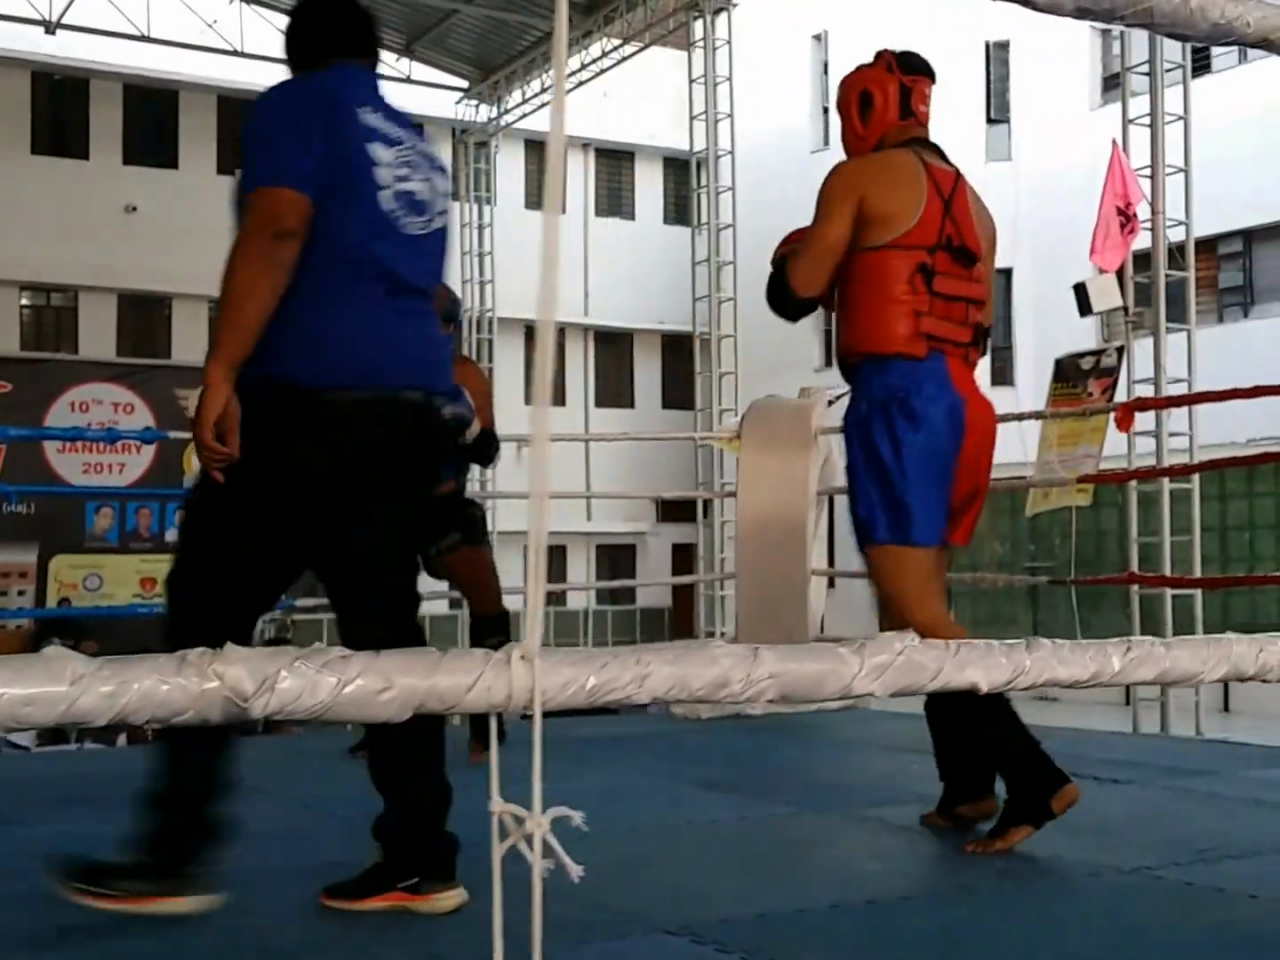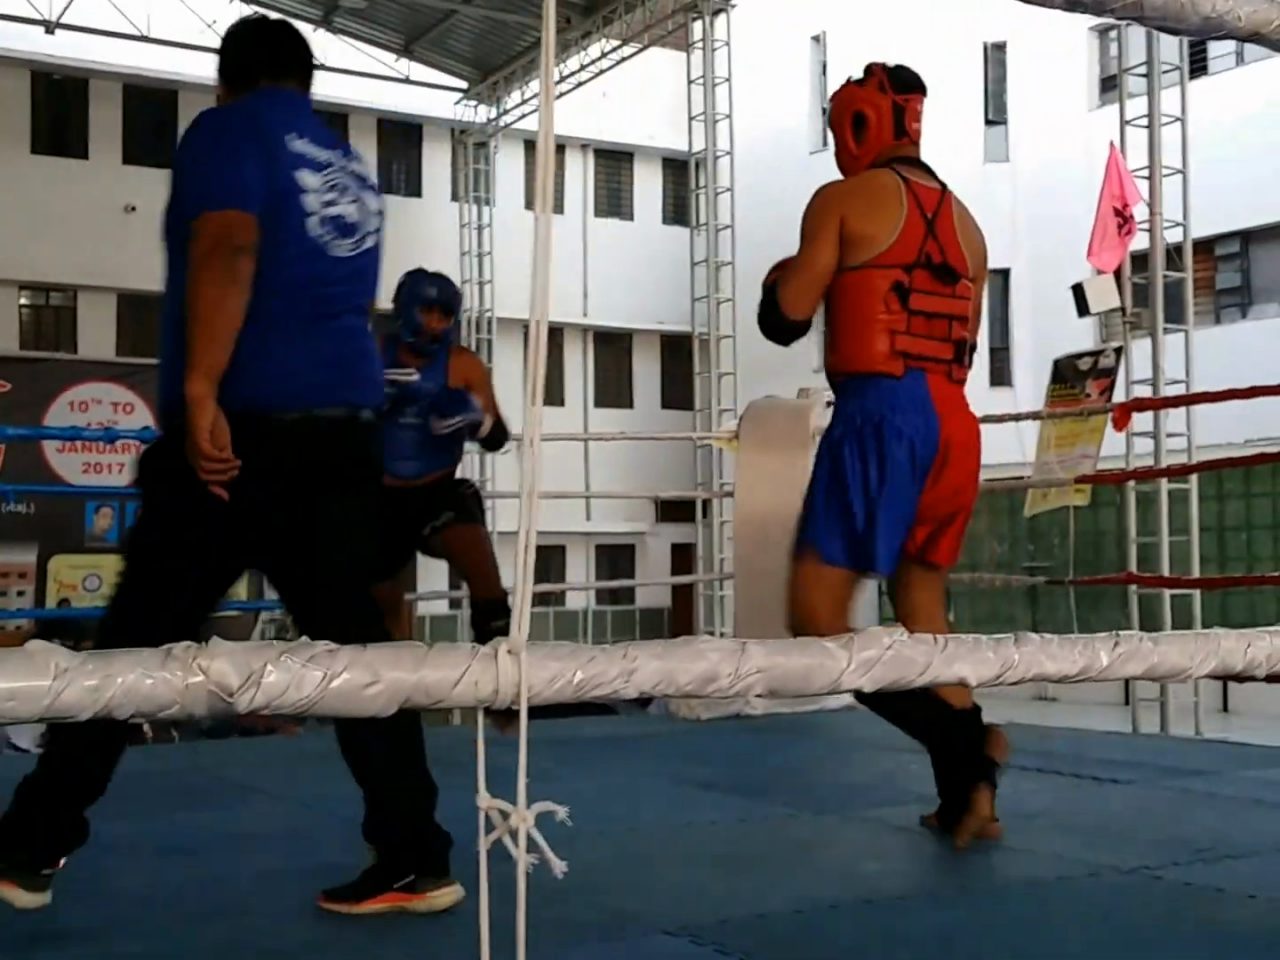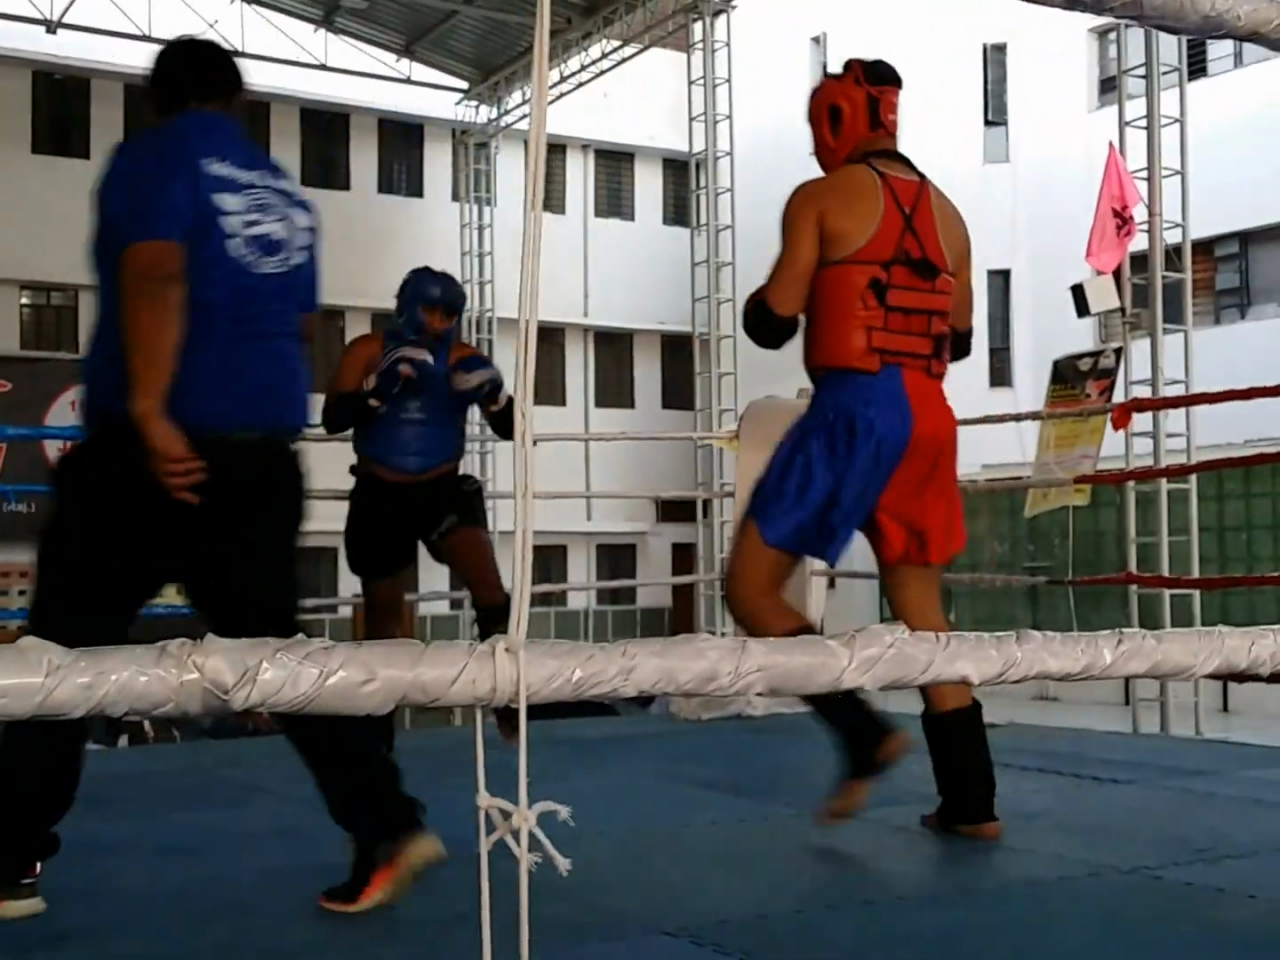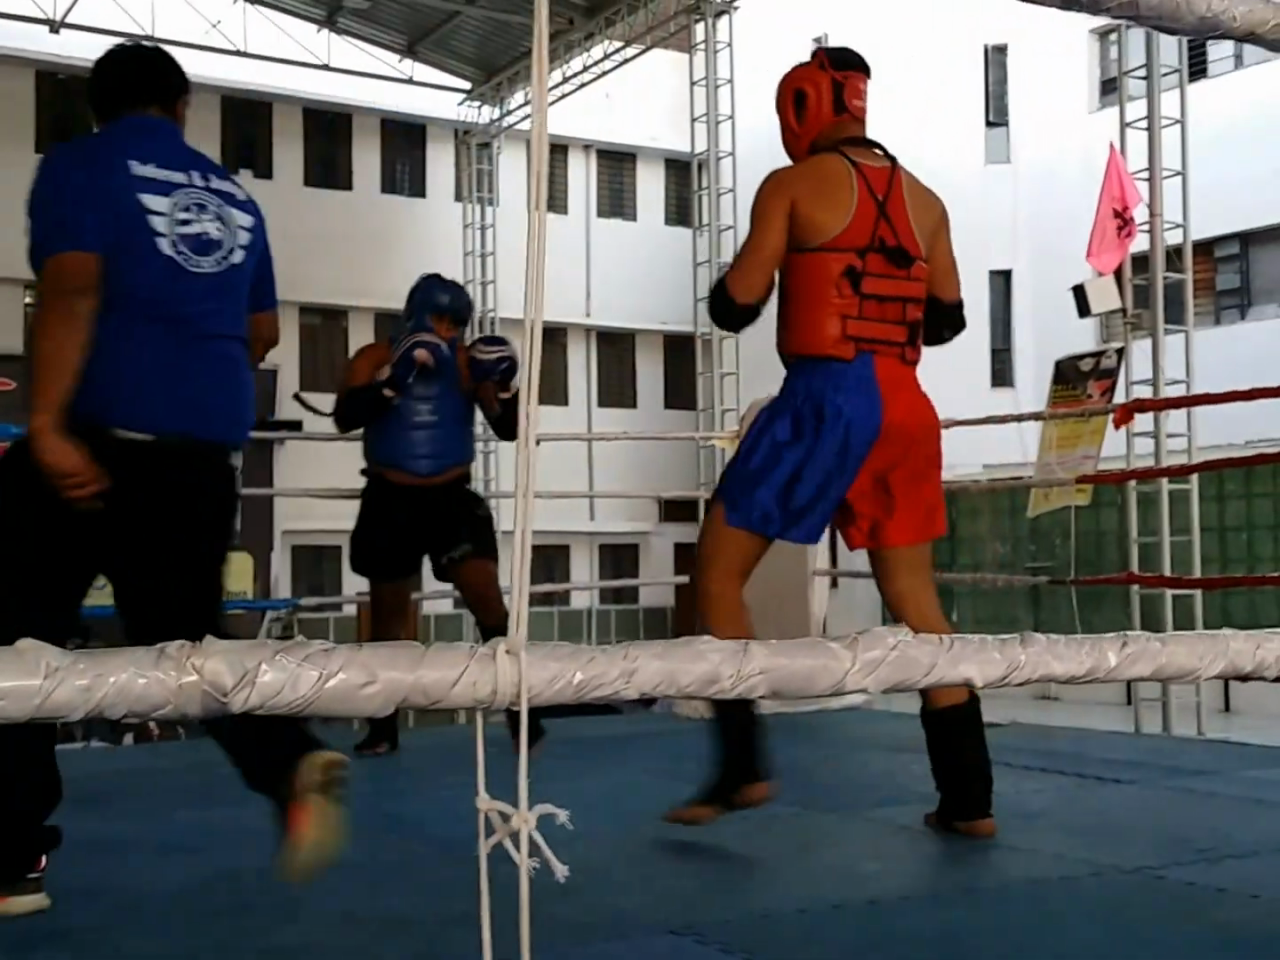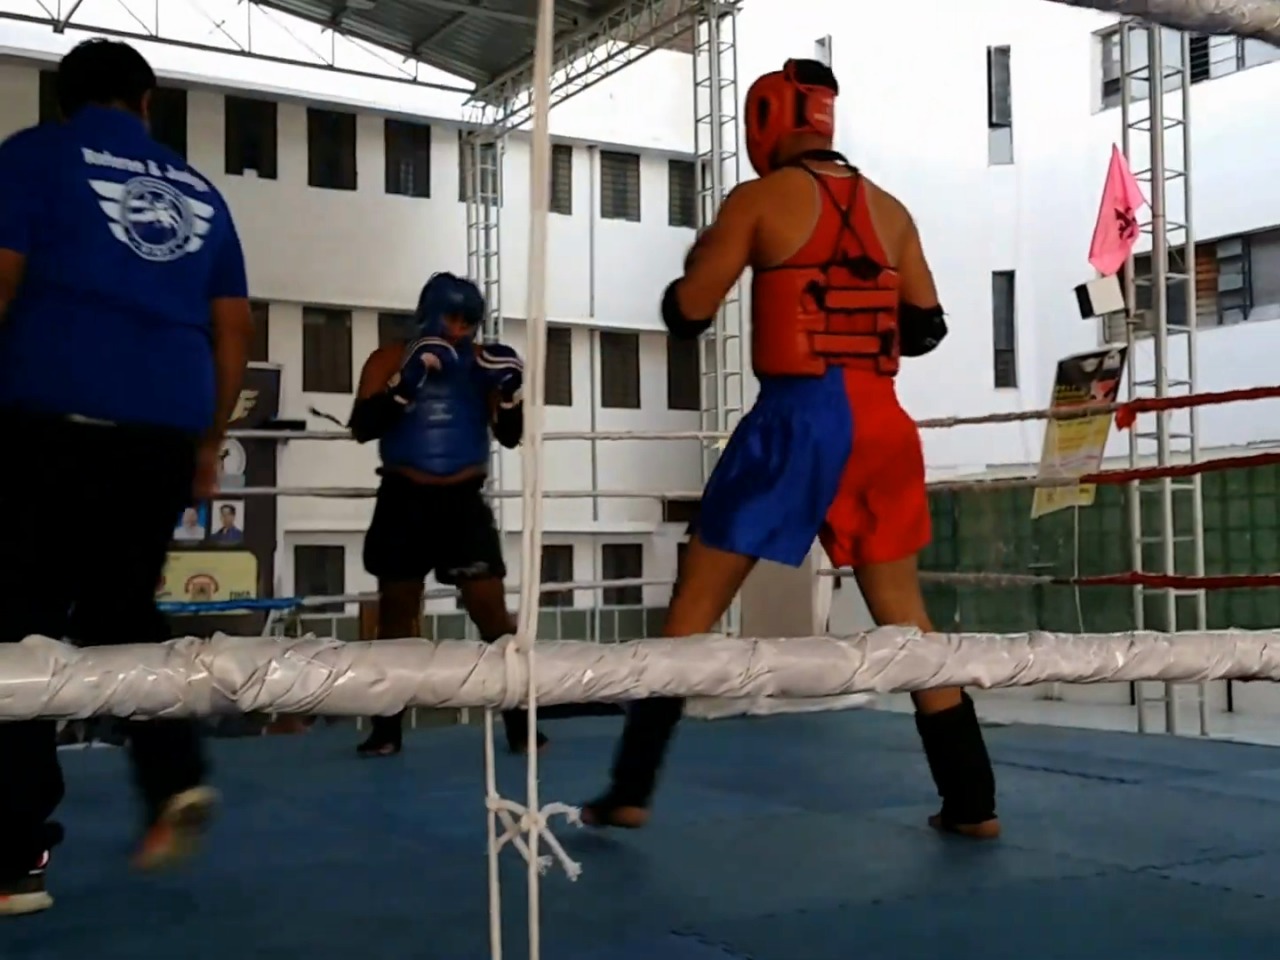
dt=0.1s
person 1, frame 1
left shoulder: (297, 108)
right shoulder: (415, 147)
left elbow: (278, 232)
left wrist: (219, 373)
left hip: (307, 404)
right hip: (412, 412)
left knee: (206, 619)
right knee: (383, 636)
left ankle: (174, 858)
right ankle: (421, 861)
person 1, frame 2
left shoulder: (227, 132)
right shoulder: (350, 166)
left elbow: (229, 253)
left wrist: (198, 387)
left hip: (246, 423)
right hip: (343, 429)
left knee: (143, 631)
right knee: (349, 641)
right ankle: (413, 859)
person 1, frame 3
left shoulder: (149, 160)
right shoulder: (287, 193)
left elbow: (156, 278)
left wrist: (147, 408)
left hip: (143, 450)
right hip: (264, 451)
right knee: (269, 646)
right ankle: (387, 822)
person 1, frame 4
left shoulder: (82, 165)
right shoulder: (234, 195)
right elbow: (260, 333)
left hip: (100, 446)
right hip: (200, 452)
right knee: (190, 639)
right ankle: (297, 765)
person 1, frame 5
right shoulder: (197, 190)
right elbow: (232, 328)
right wrist: (205, 442)
right hip: (156, 439)
right knee: (123, 616)
right ankle: (176, 778)
person 2, frame 1
left shoulder: (858, 179)
right shoulder: (970, 205)
left elbow: (792, 297)
left wrist: (790, 262)
left hip: (900, 402)
right hip: (960, 404)
left knee: (909, 612)
right knee: (919, 601)
left ankle: (1034, 777)
right ankle: (968, 788)
person 2, frame 2
left shoulder: (841, 201)
right shoulder: (964, 223)
left elbow: (786, 322)
left wrist: (784, 283)
left hip: (878, 418)
right hip: (949, 422)
left knee: (818, 622)
right knee: (922, 614)
left ankle: (968, 747)
right ankle: (962, 795)
person 2, frame 3
left shoulder: (819, 198)
right shoulder: (945, 213)
left elbow: (770, 326)
left wrist: (770, 292)
left hip: (852, 413)
right hip: (928, 419)
left knee: (749, 590)
right knee: (920, 615)
left ankle: (863, 733)
right ankle: (969, 798)
person 2, frame 4
left shoulder: (791, 185)
right shoulder: (924, 199)
left elbow: (734, 309)
right elbow: (948, 320)
left wrist: (734, 274)
left hip: (824, 399)
right hip: (904, 408)
left knee: (717, 573)
right knee: (916, 606)
left ankle: (741, 764)
right ankle: (968, 796)
person 2, frame 5
left shoulder: (752, 203)
right shoulder: (886, 209)
left elbow: (684, 317)
right elbow: (925, 327)
left wrist: (700, 271)
left hip: (793, 421)
right hip: (878, 420)
left knee: (696, 602)
right knee: (903, 616)
left ankle: (630, 787)
right ankle: (972, 797)
person 3, frame 1
left shoulder: (464, 373)
left elbow: (487, 449)
left wrist: (470, 434)
left hip: (443, 508)
left knee: (481, 586)
left ankle: (484, 714)
person 3, frame 2
left shoulder: (463, 366)
left elbow: (498, 439)
left wrist: (479, 422)
left hip: (440, 493)
right hip: (382, 496)
left knee: (480, 569)
right knee: (384, 600)
person 3, frame 3
left shoulder: (462, 356)
right shoulder: (365, 351)
left elbow: (507, 427)
right elbow: (334, 421)
left wrist: (493, 392)
right wrist: (381, 386)
left hip: (441, 488)
right hip: (379, 496)
left knee: (480, 570)
right knee: (383, 613)
right ankle: (381, 723)
person 3, frame 4
left shoulder: (469, 362)
right shoulder: (374, 358)
left elbow: (508, 428)
right elbow: (345, 418)
left wrist: (505, 380)
right wrist: (394, 374)
left hip: (450, 497)
right hip: (389, 501)
left knee: (485, 597)
right knee: (389, 613)
left ankle: (517, 710)
right ankle: (384, 725)
person 3, frame 5
left shoulder: (486, 363)
right shoulder: (387, 360)
left elbow: (512, 436)
right elbow: (361, 427)
left wrist: (510, 389)
right wrist: (406, 381)
left hip: (464, 501)
right hip: (404, 501)
left knee: (489, 610)
right knee: (397, 616)
left ankle: (518, 722)
right ankle: (387, 727)
